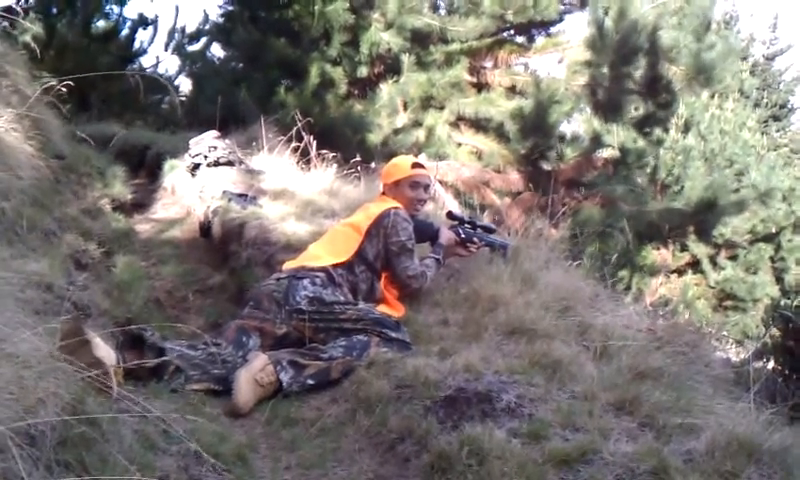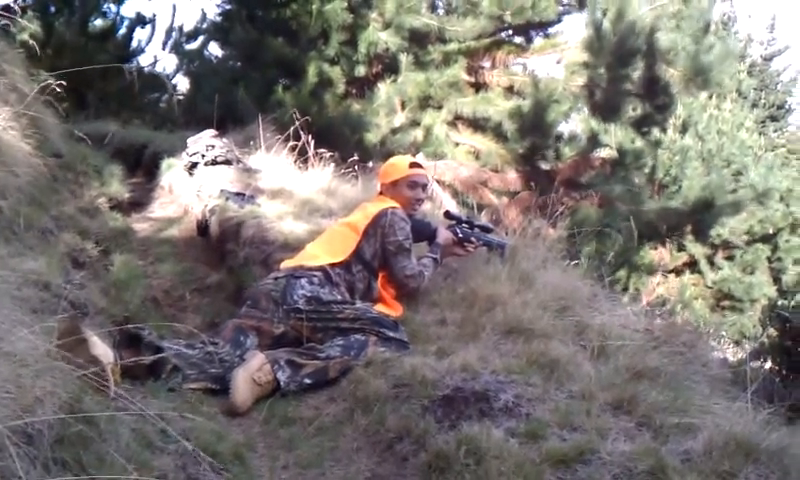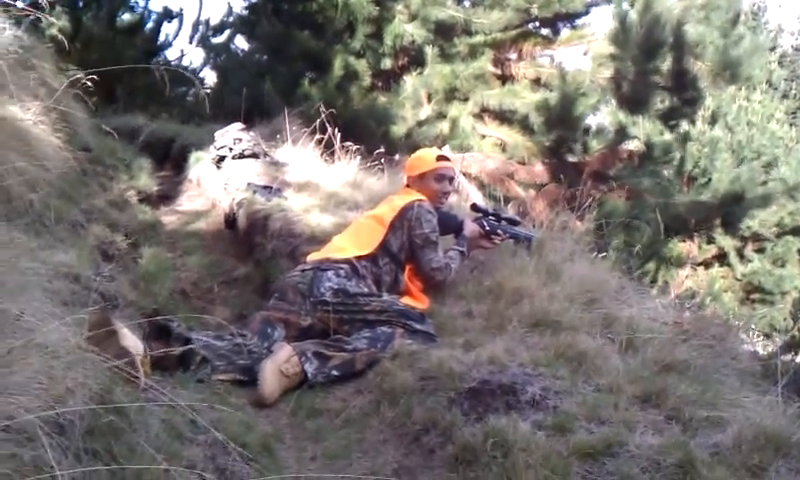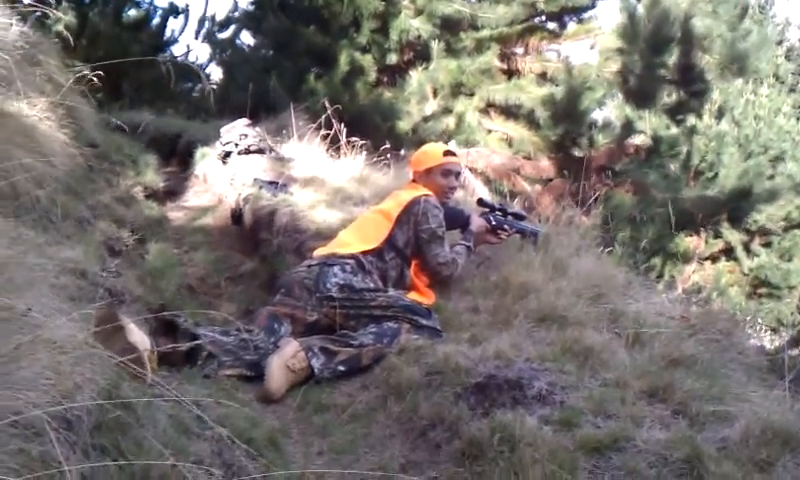
dt=0.5s
person 1, frame 1
left shoulder: (369, 213)
right shoulder: (394, 216)
left elbow: (386, 269)
right elbow: (410, 280)
left wrist: (443, 252)
right wrist: (440, 252)
left hip: (287, 286)
right hip: (317, 293)
left knee: (227, 354)
right knee: (390, 339)
left ankle: (134, 352)
right ankle: (277, 370)
person 1, frame 2
left shoulder: (368, 213)
right shoulder: (391, 215)
left elbow: (385, 270)
right elbow: (408, 281)
left wrist: (442, 251)
right wrist: (436, 251)
left hip: (285, 286)
right hip: (315, 291)
left knee: (225, 353)
right knee: (388, 339)
left ankle: (136, 350)
right ankle: (275, 369)
person 1, frame 3
left shoulder: (403, 206)
right shoulder: (417, 210)
left elbow: (403, 258)
right elbow: (433, 273)
left wrist: (466, 245)
right wrist: (462, 243)
left hip: (309, 282)
right hip: (332, 289)
left knee: (251, 349)
right knee: (418, 331)
left ankle: (167, 342)
right ankle: (297, 361)
person 1, frame 4
left shoulder: (401, 200)
right shoulder: (425, 203)
left elbow: (416, 256)
right elbow: (440, 268)
left wrist: (471, 239)
right wrist: (469, 238)
left hip: (317, 273)
right hip: (348, 279)
left knee: (260, 340)
right knee: (420, 327)
left ankle: (176, 340)
right ankle: (309, 358)
